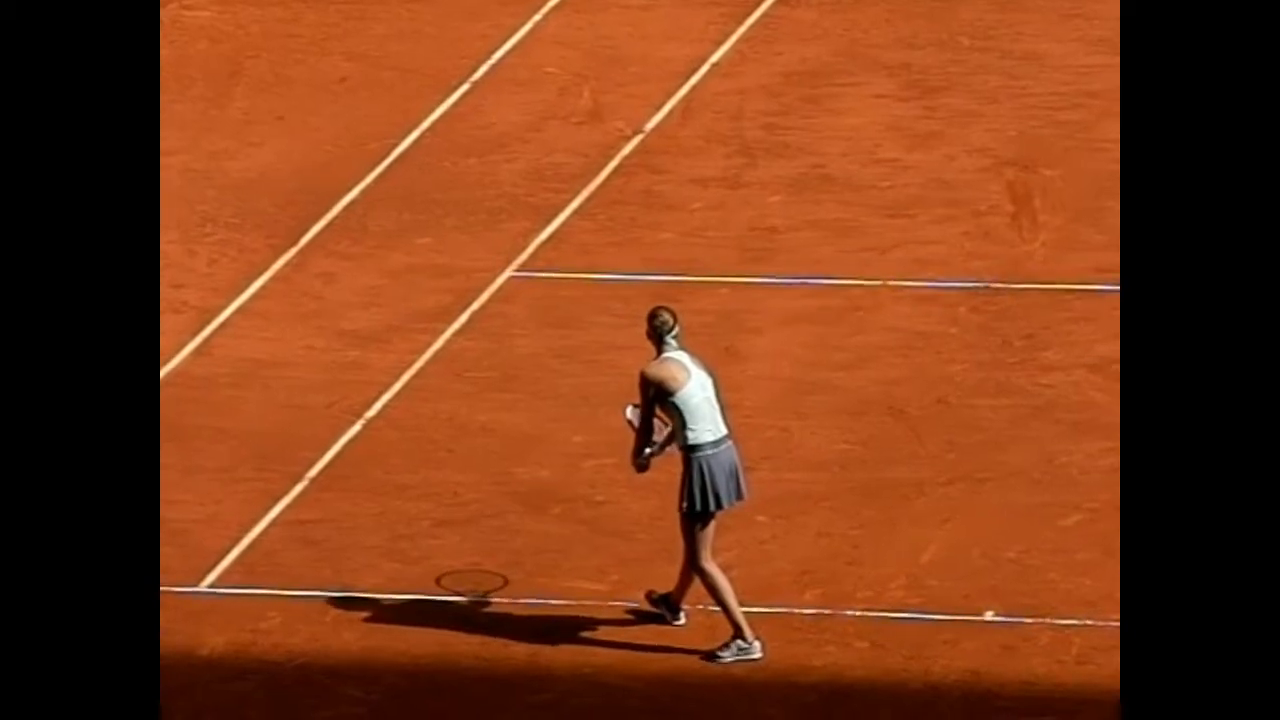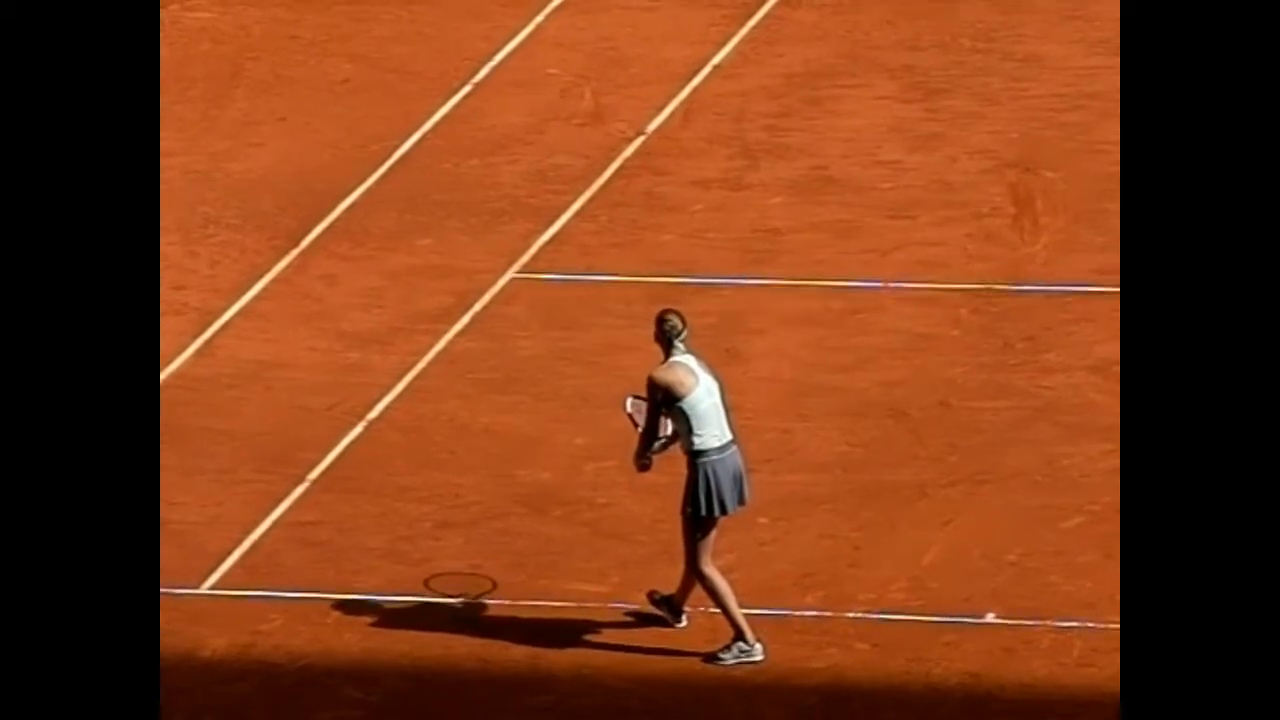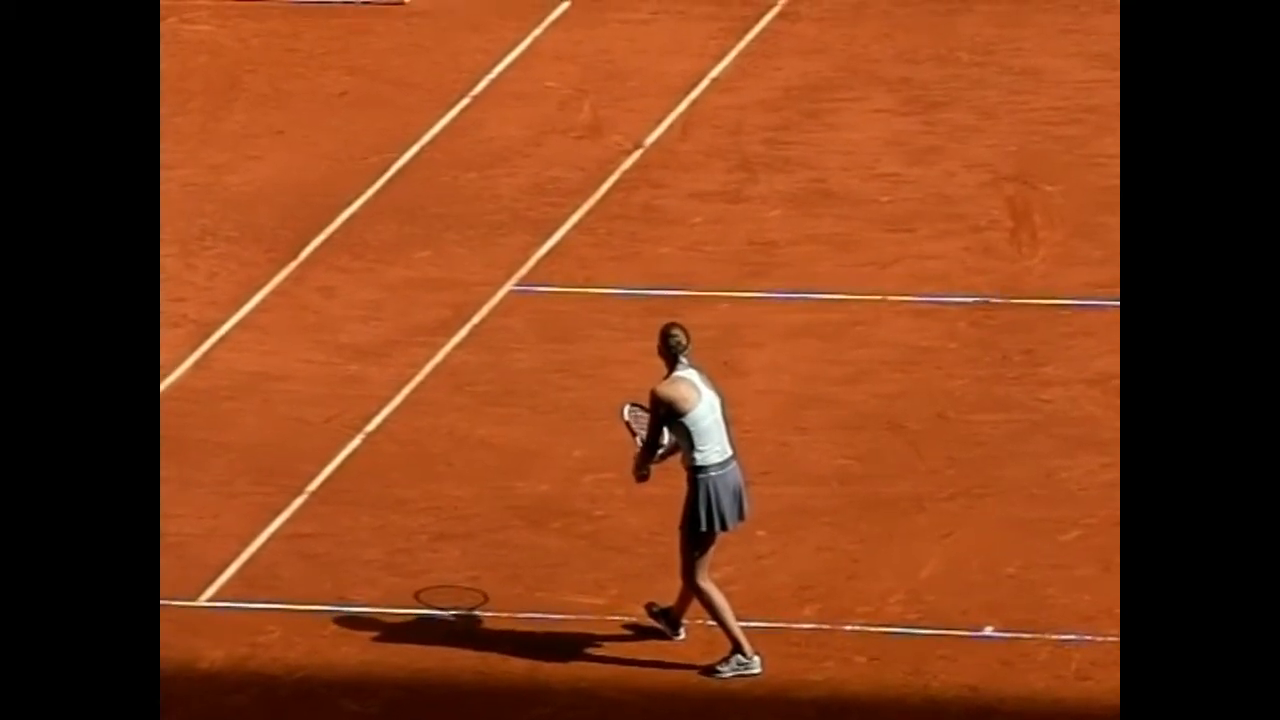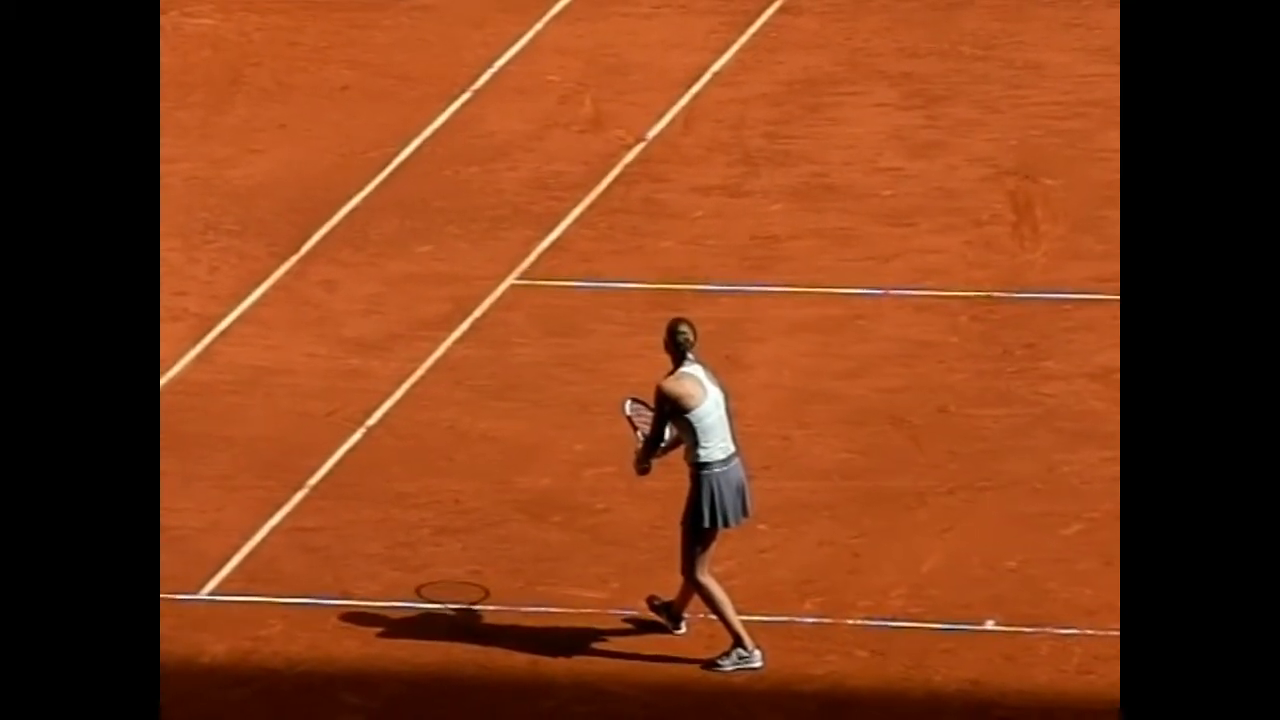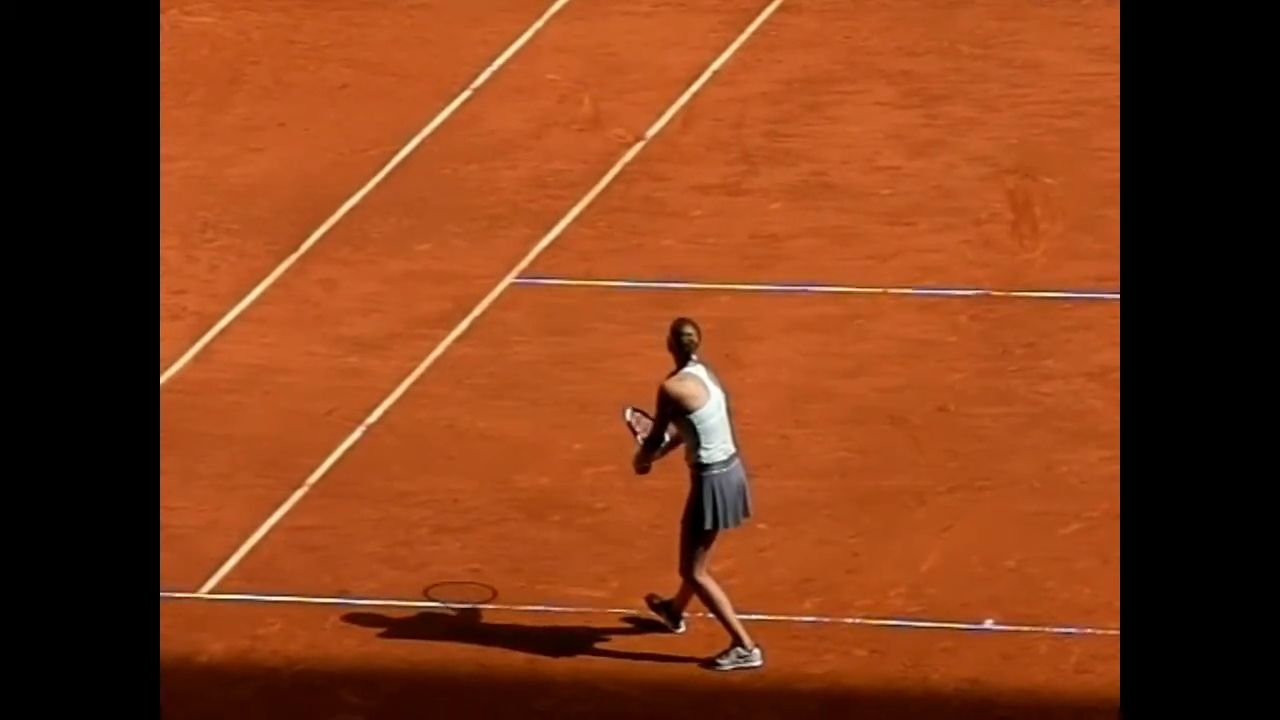
dt=1s
person 1, frame 1
left shoulder: (653, 372)
right shoulder: (692, 361)
left elbow: (646, 425)
left wrist: (638, 458)
right wrist: (659, 449)
left hip: (704, 462)
right hip: (723, 452)
left knee: (700, 560)
right knee: (693, 540)
left ankle: (746, 639)
right ankle: (673, 603)
person 1, frame 2
left shoulder: (660, 377)
right shoulder: (698, 364)
left elbow: (650, 430)
left wrist: (641, 457)
right wrist: (661, 447)
left hip: (708, 467)
right hip: (727, 458)
left knee: (700, 564)
right knee: (696, 544)
left ankle: (747, 641)
right ankle: (676, 605)
person 1, frame 3
left shoulder: (664, 391)
right shoulder: (701, 379)
left elbow: (651, 445)
left wrist: (639, 467)
right wrist: (659, 458)
left hip: (709, 482)
right hip: (727, 473)
left knee: (696, 578)
right knee: (695, 559)
left ankle: (745, 655)
right ankle: (674, 618)
person 1, frame 4
left shoulder: (669, 387)
right shoulder: (705, 374)
left elbow: (655, 440)
left wrist: (641, 460)
right wrist: (660, 452)
left hip: (711, 479)
right hip: (730, 469)
left knee: (696, 572)
right knee: (697, 554)
left ankle: (746, 649)
right ankle: (676, 612)
person 1, frame 5
left shoulder: (672, 387)
right shoulder: (706, 374)
left elbow: (655, 439)
left wrist: (640, 460)
right wrist: (659, 453)
left hip: (712, 480)
right hip: (730, 470)
left knee: (694, 571)
right knee: (696, 554)
left ankle: (746, 648)
right ankle: (675, 610)
